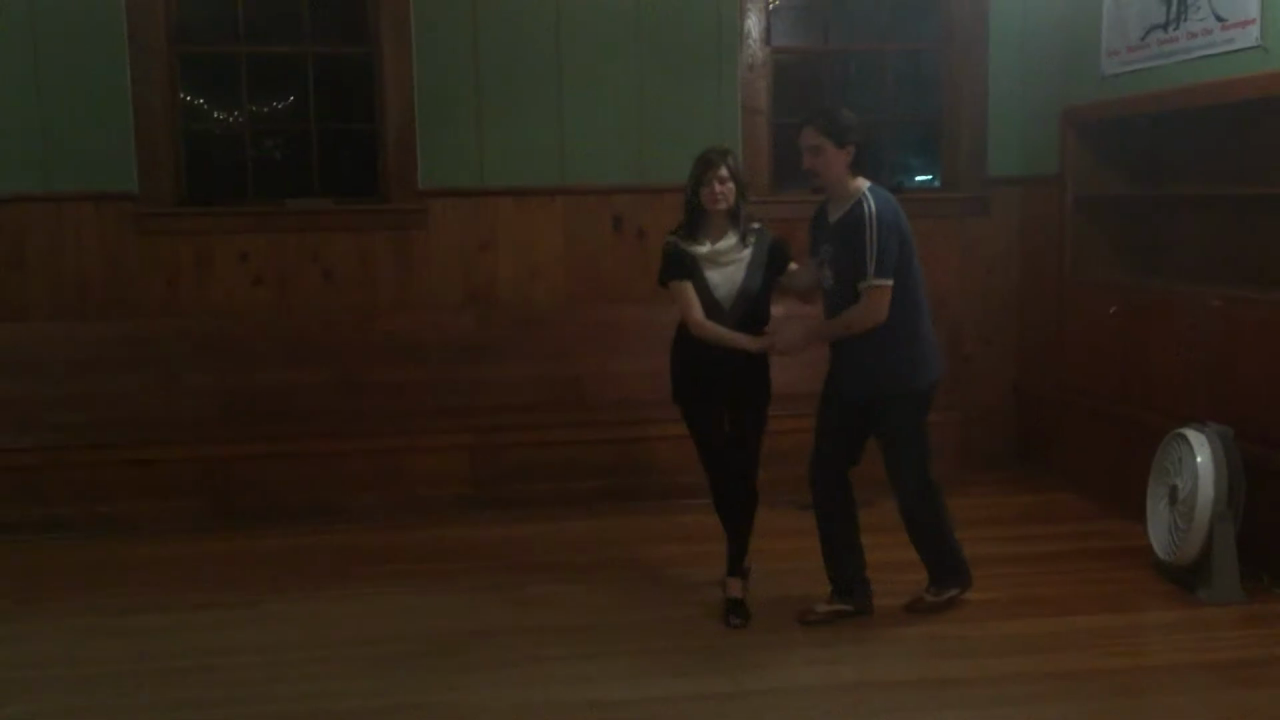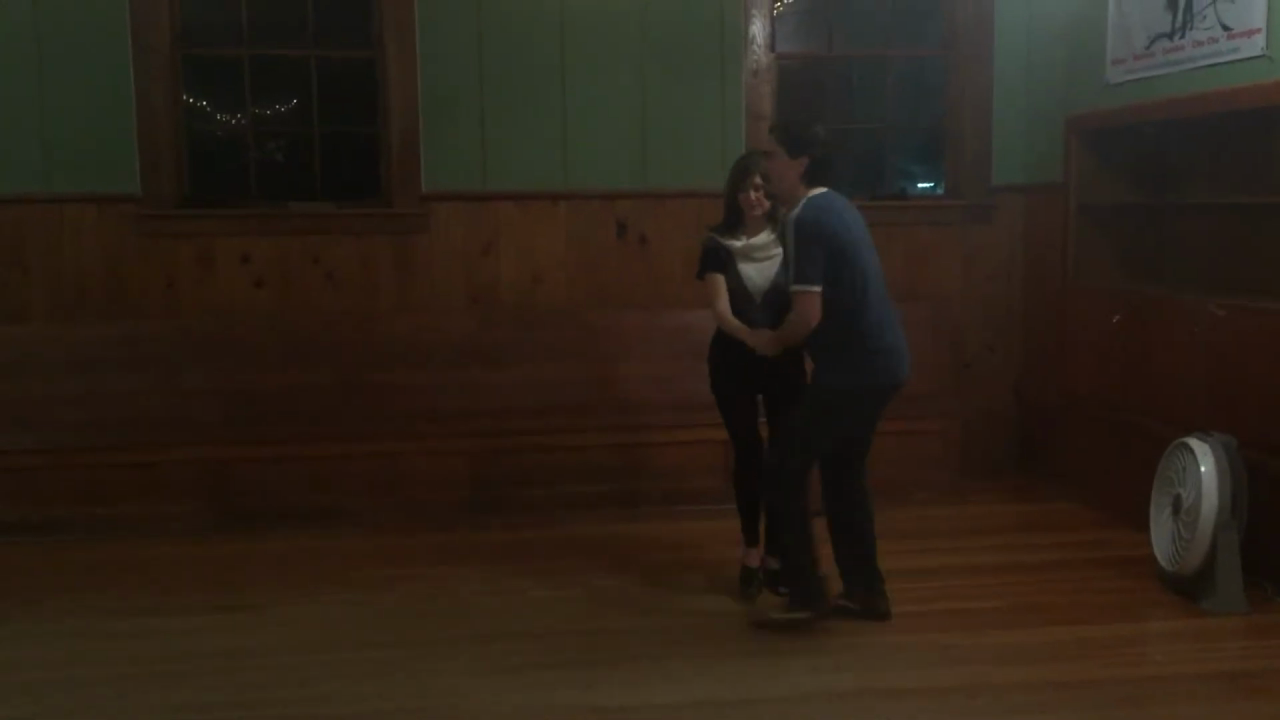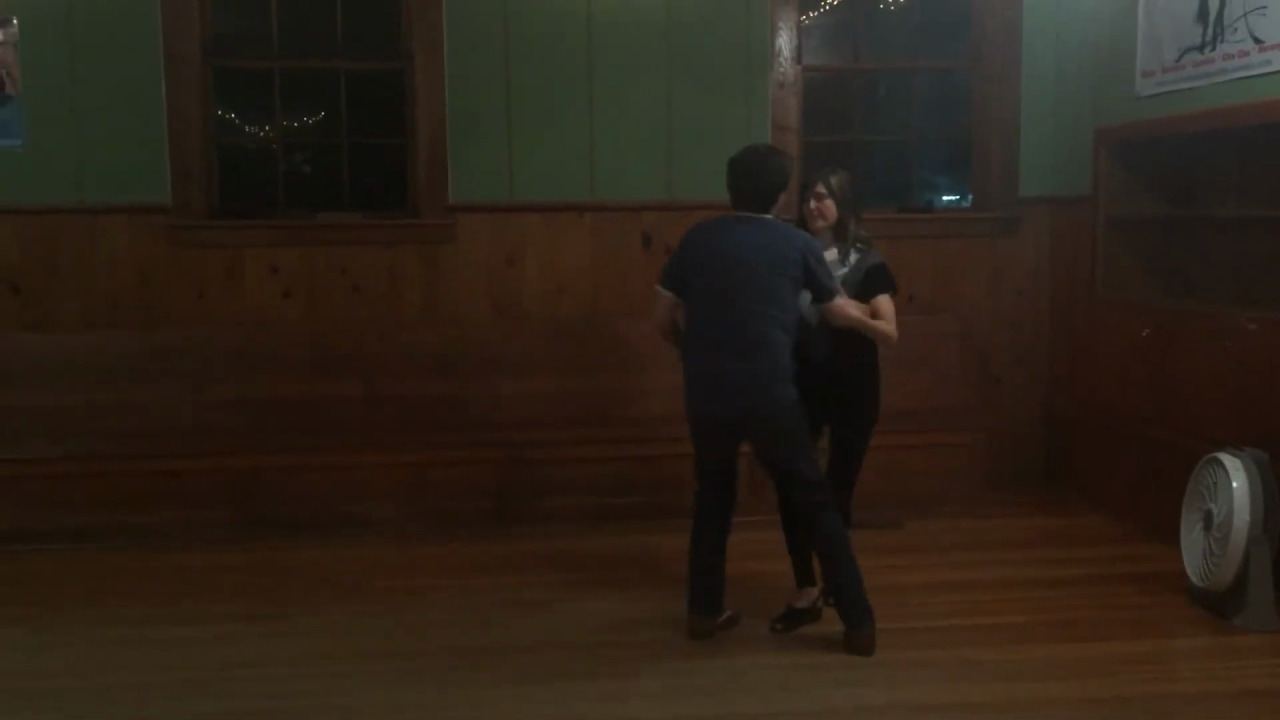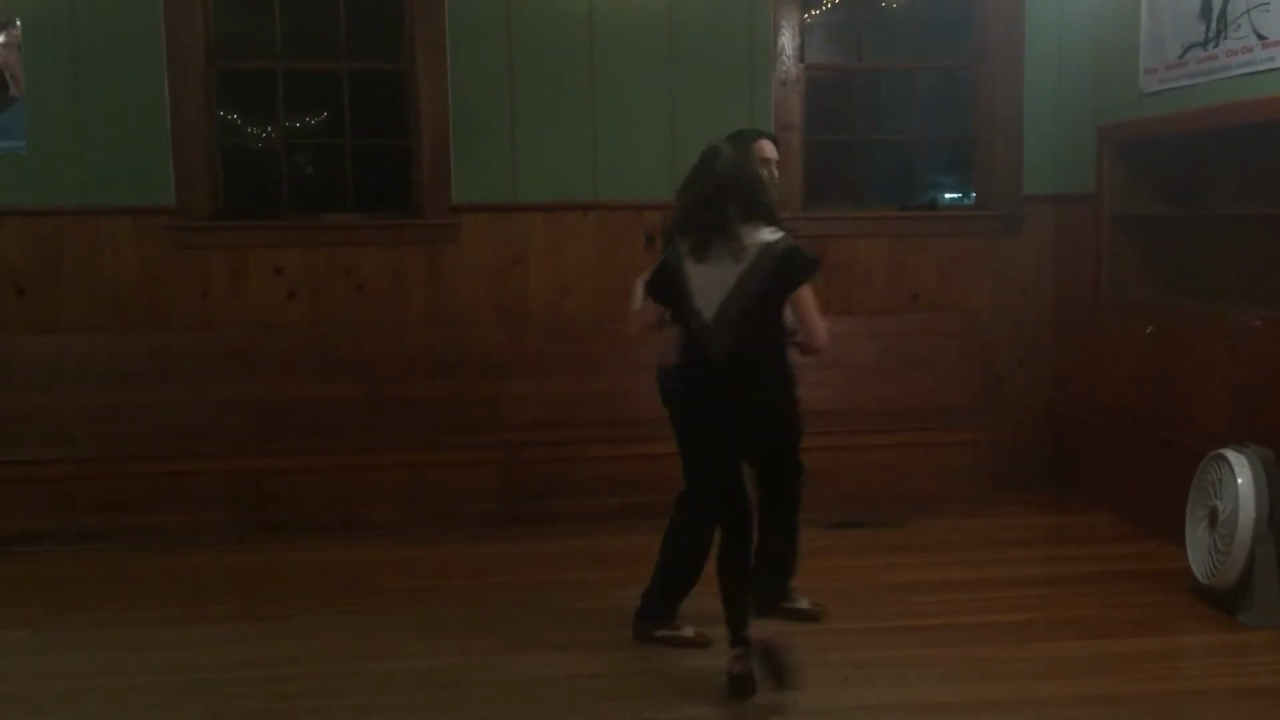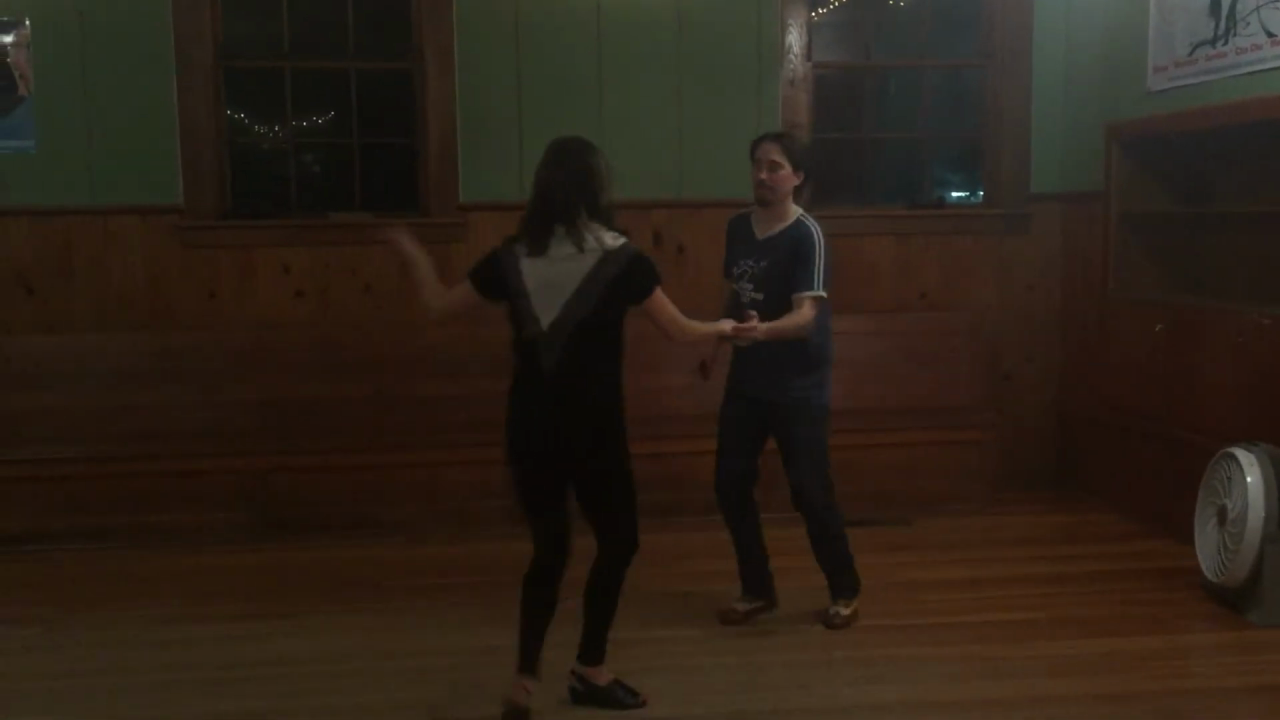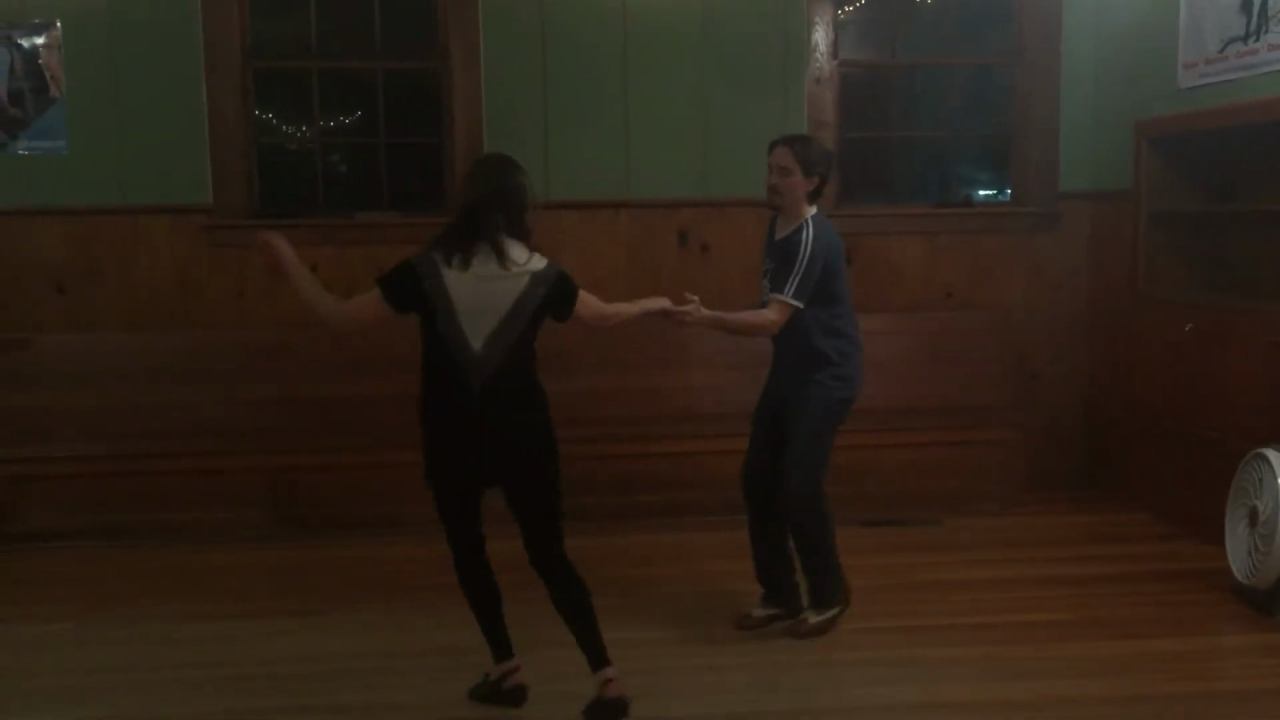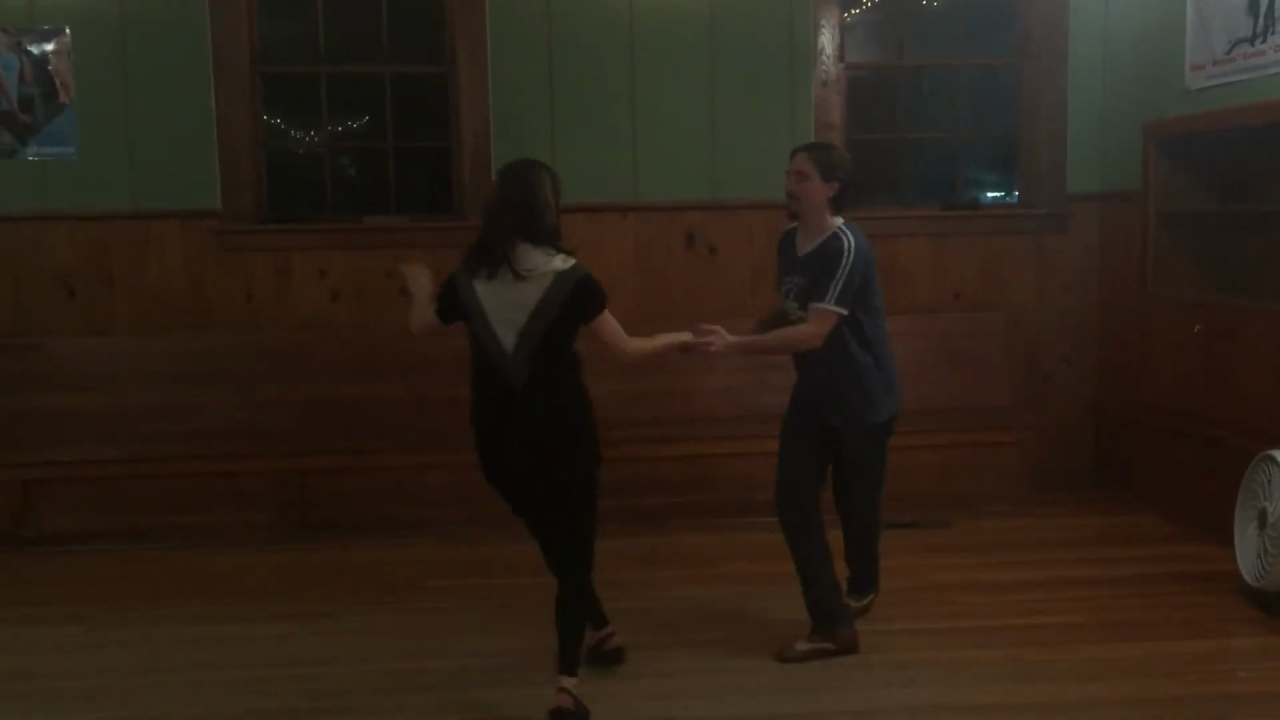
dt=0.7s
person 1, frame 1
left shoulder: (763, 244)
right shoulder: (679, 250)
right elbow: (696, 322)
right wrist: (753, 342)
left hip: (749, 374)
right hip: (697, 373)
left knee: (743, 470)
right knee: (717, 469)
left ankle: (735, 579)
right ankle: (739, 556)
person 1, frame 2
right shoulder: (718, 246)
right elbow: (721, 311)
right wrist: (754, 337)
left hip: (785, 364)
right hip: (733, 364)
right knee: (749, 453)
left ankle: (773, 555)
right ankle: (751, 551)
person 1, frame 3
left shoulder: (868, 265)
left elbow: (889, 333)
left hip: (852, 391)
right hip: (801, 385)
left knee: (838, 490)
right ankle: (806, 593)
person 1, frame 4
left shoulder: (680, 254)
right shoulder: (780, 252)
left elbow: (642, 326)
right elbow: (816, 340)
left wrist: (666, 306)
right wrist: (804, 339)
left hip: (702, 406)
right hip: (766, 404)
left knee: (730, 523)
right knee: (780, 513)
left ankle: (741, 652)
person 1, frame 5
left shoulder: (512, 256)
right shoulder: (619, 256)
left elbow: (439, 305)
right elbow: (681, 331)
left wrist: (414, 255)
right wrist: (722, 327)
left hip: (529, 422)
right hip: (591, 423)
left knee: (550, 547)
right knee: (619, 540)
right ankle: (591, 671)
person 1, frame 6
left shoulder: (427, 269)
right shoulder: (539, 275)
left elbow: (337, 313)
right elbow: (603, 314)
left wrist: (291, 262)
right wrist: (653, 304)
left hip: (453, 439)
right hip: (522, 435)
left knee: (464, 543)
right knee: (548, 553)
left ankle: (505, 670)
person 1, frame 7
left shoulder: (471, 278)
right shoulder: (568, 278)
left elbow: (419, 324)
right elbow: (626, 348)
left wrist: (421, 287)
right wrist: (679, 337)
left hip: (498, 438)
right hip: (562, 433)
left knee: (554, 539)
right knee: (573, 546)
left ankle: (596, 634)
person 2, frame 1
left shoulder: (873, 212)
right shoulder: (824, 215)
left elbow: (874, 310)
left wrist: (805, 335)
left hip: (900, 373)
right hip: (850, 371)
left knee: (910, 479)
right knee: (826, 474)
left ankle: (950, 575)
right ankle: (849, 590)
person 2, frame 2
left shoulder: (803, 220)
right shoulder: (837, 208)
left elbow: (809, 314)
left wrist: (773, 341)
left hip: (852, 371)
right hip: (882, 364)
left knee: (785, 469)
right knee: (843, 474)
left ankle: (807, 596)
right ankle: (866, 591)
person 2, frame 3
left shoulder: (698, 239)
right shoulder: (799, 243)
left elbow: (664, 320)
right elbow: (841, 314)
right wrist: (869, 313)
left hip: (707, 396)
right hip: (771, 396)
left knee: (714, 498)
right knee: (817, 504)
left ankle: (705, 611)
right ankle: (859, 622)
person 2, frame 4
left shoulder: (763, 233)
left elbow: (779, 302)
right elbow: (650, 287)
right wrist: (665, 336)
left knee: (783, 472)
left ankle: (773, 587)
right ankle: (656, 614)
person 2, frame 5
left shoulder: (807, 235)
right shoulder: (737, 228)
left elbow: (807, 314)
left wrist: (765, 331)
right wrist: (717, 343)
left hip: (799, 385)
right hip: (746, 382)
left knee: (809, 490)
right knee: (730, 485)
left ankle: (844, 589)
right ankle: (757, 589)
person 2, frame 6
left shoulder: (813, 239)
right shoulder: (779, 227)
left elbow: (773, 318)
left wrist: (707, 318)
left hip: (826, 379)
right hip: (789, 374)
left knee: (798, 485)
right knee: (758, 481)
left ankle: (829, 595)
right ankle: (780, 595)
person 2, frame 7
left shoulder: (848, 248)
right shoulder: (788, 243)
left elbow: (813, 332)
left wrist: (736, 345)
right wrist: (747, 331)
left hip: (864, 399)
right hip: (813, 395)
left knee: (856, 501)
right knee: (793, 499)
left ankle: (862, 584)
right ankle: (832, 626)
